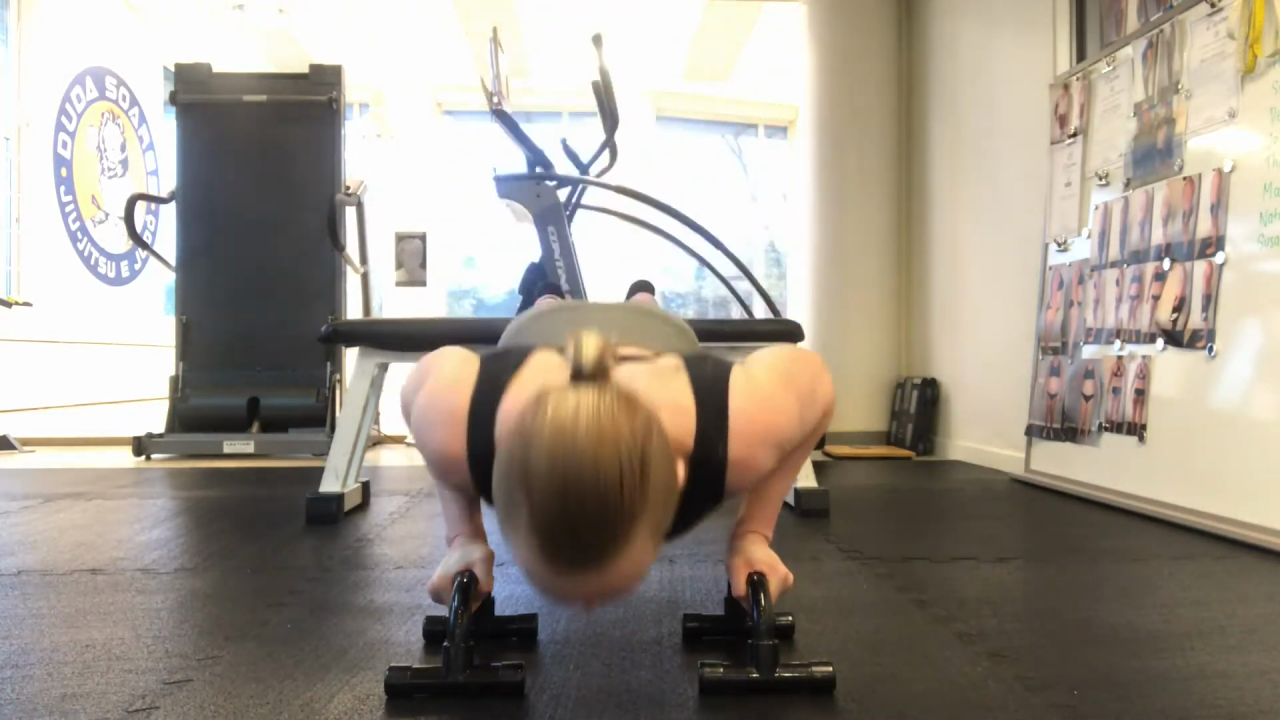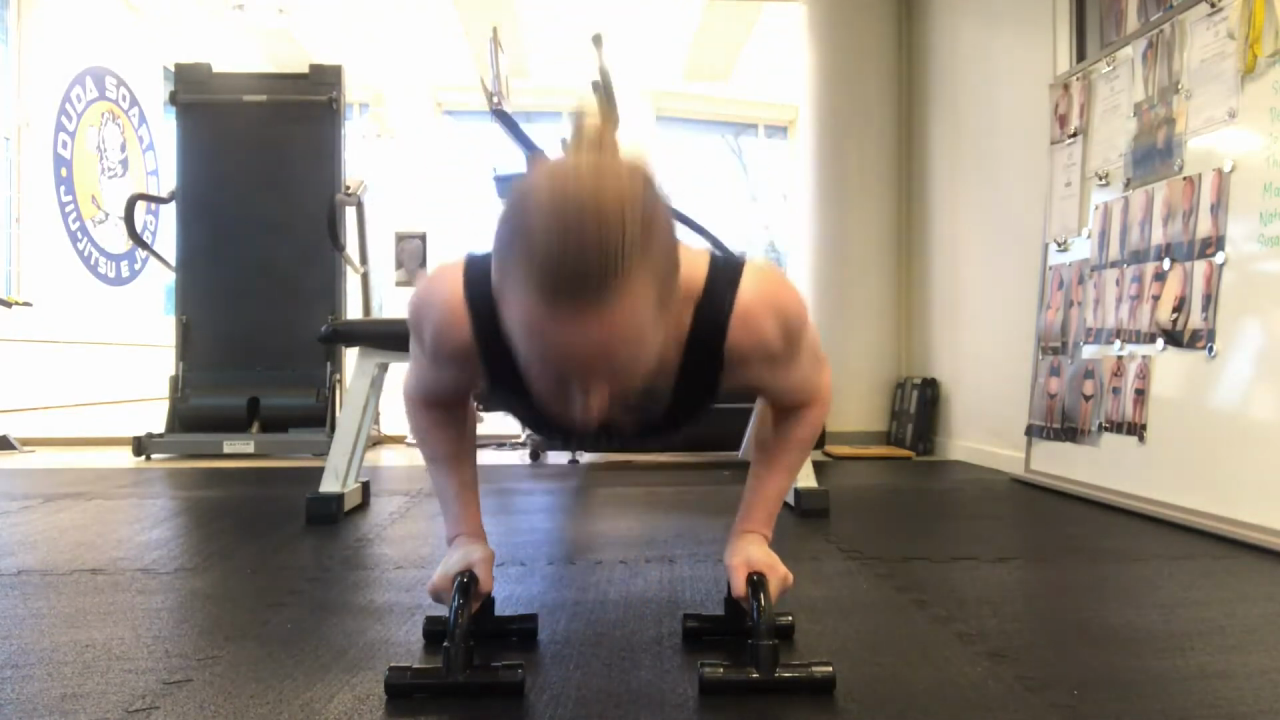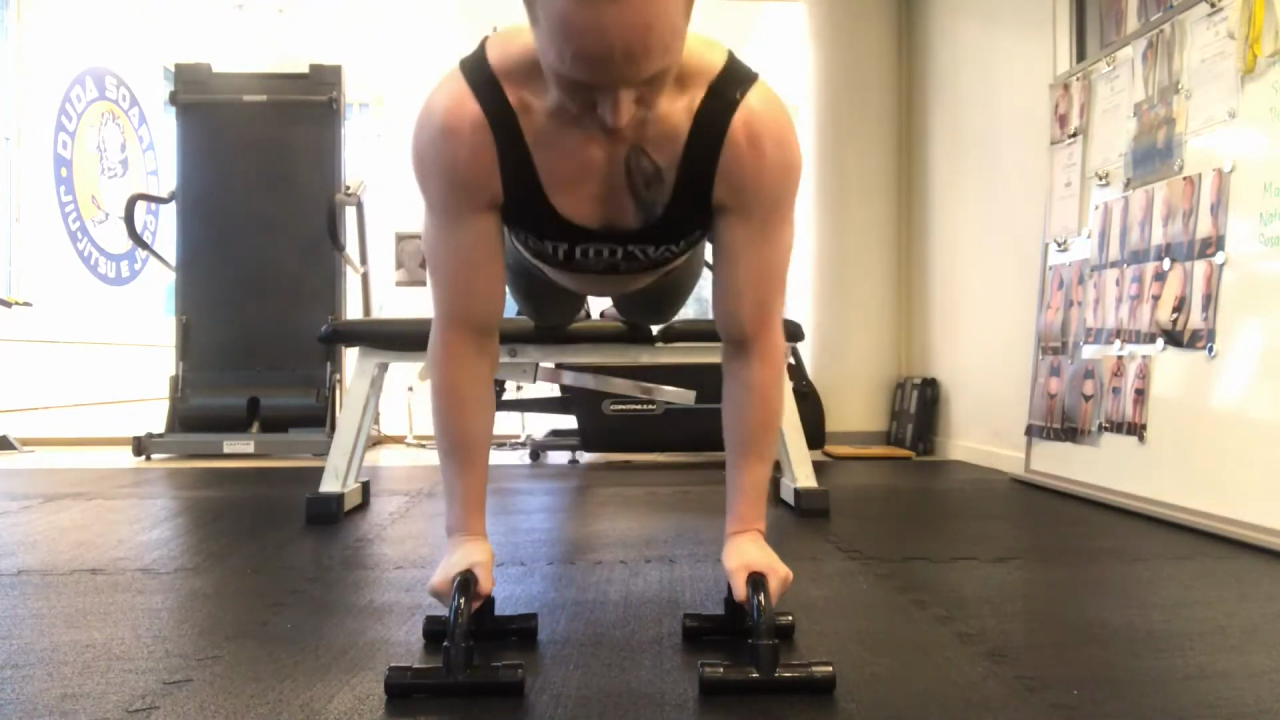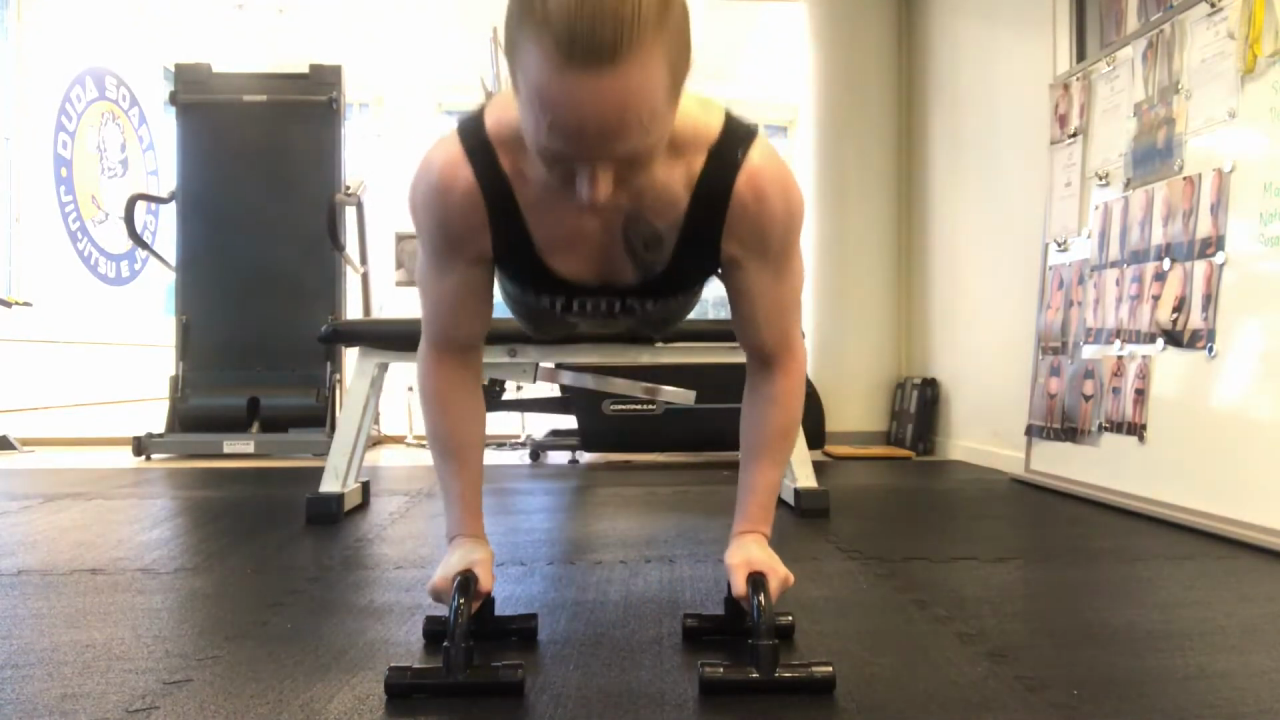
dt=0.4s
person 1, frame 1
left shoulder: (743, 427)
right shoulder: (453, 429)
left elbow: (816, 386)
right elbow: (417, 393)
left wrist: (754, 533)
right wrist: (463, 536)
left hip: (664, 360)
left ankle: (643, 303)
right ankle: (549, 306)
person 1, frame 2
left shoulder: (748, 311)
right shoulder: (455, 308)
left elbow: (806, 398)
right elbow: (429, 399)
left wrist: (752, 532)
right wrist: (463, 536)
person 1, frame 3
left shoulder: (750, 124)
right shoulder: (460, 117)
left elbow: (751, 342)
right elbow: (464, 337)
left wrist: (746, 530)
right wrist: (465, 534)
left hip: (660, 267)
right hip: (541, 260)
left knee: (651, 310)
right knee: (544, 312)
person 1, frame 4
left shoulder: (751, 182)
right shoulder: (455, 177)
left elbow: (775, 357)
right elbow: (451, 353)
left wrist: (751, 531)
right wrist: (465, 536)
left hip: (661, 296)
right hip: (544, 295)
left knee: (656, 326)
right knee: (544, 326)
